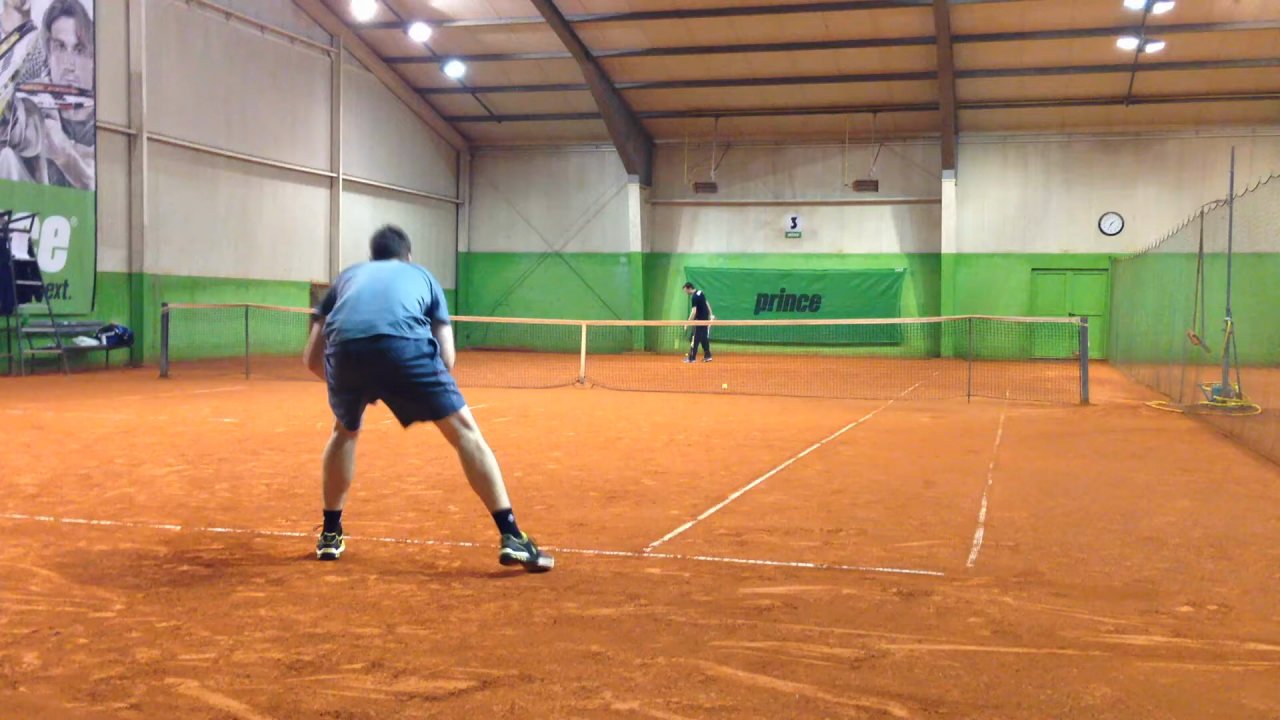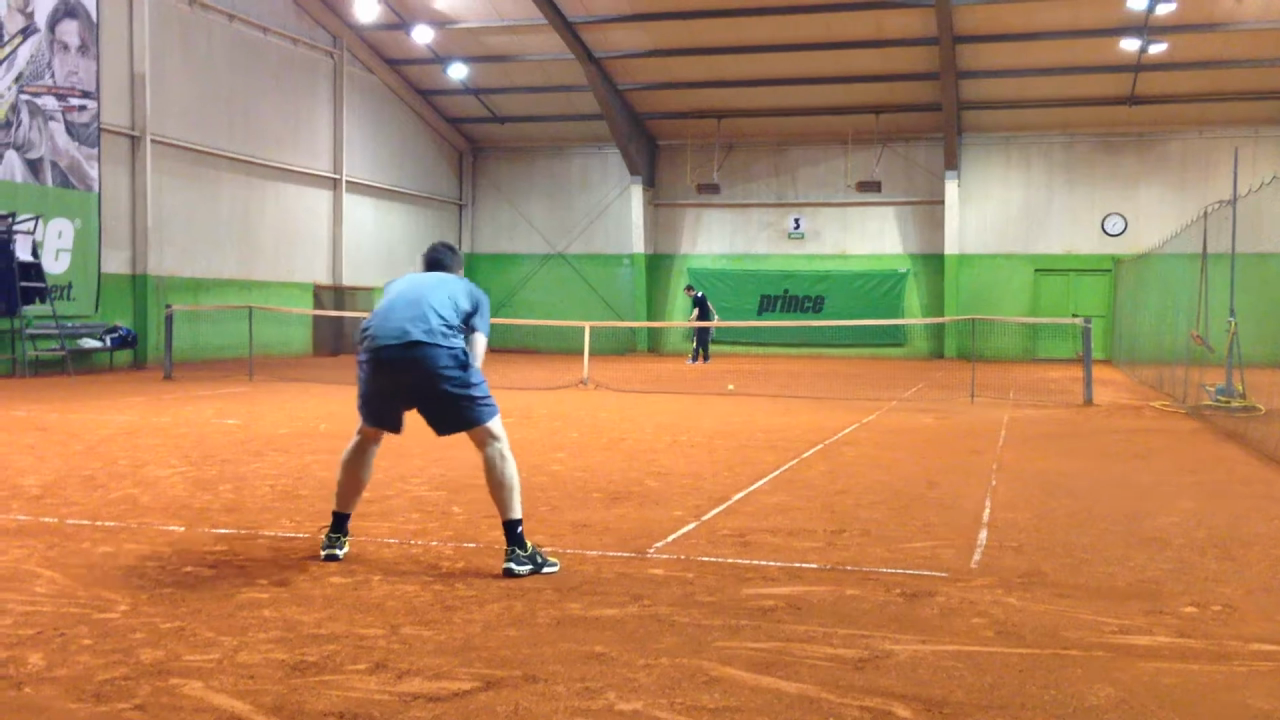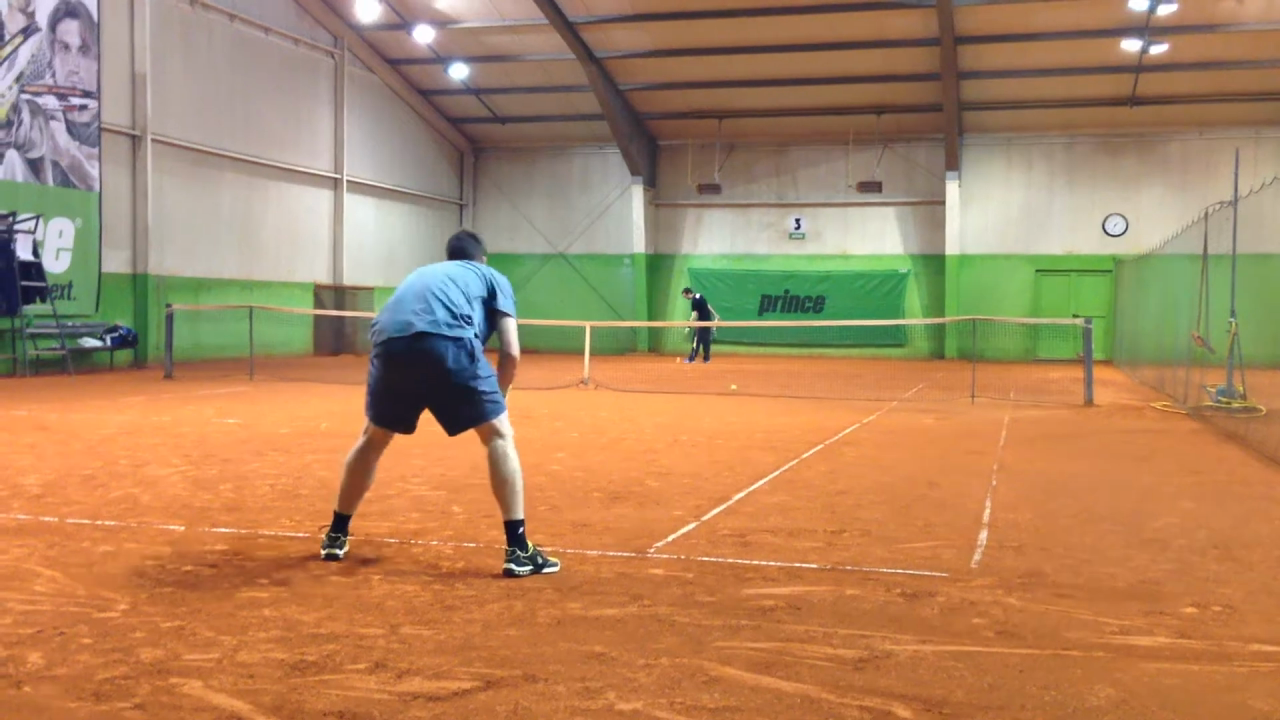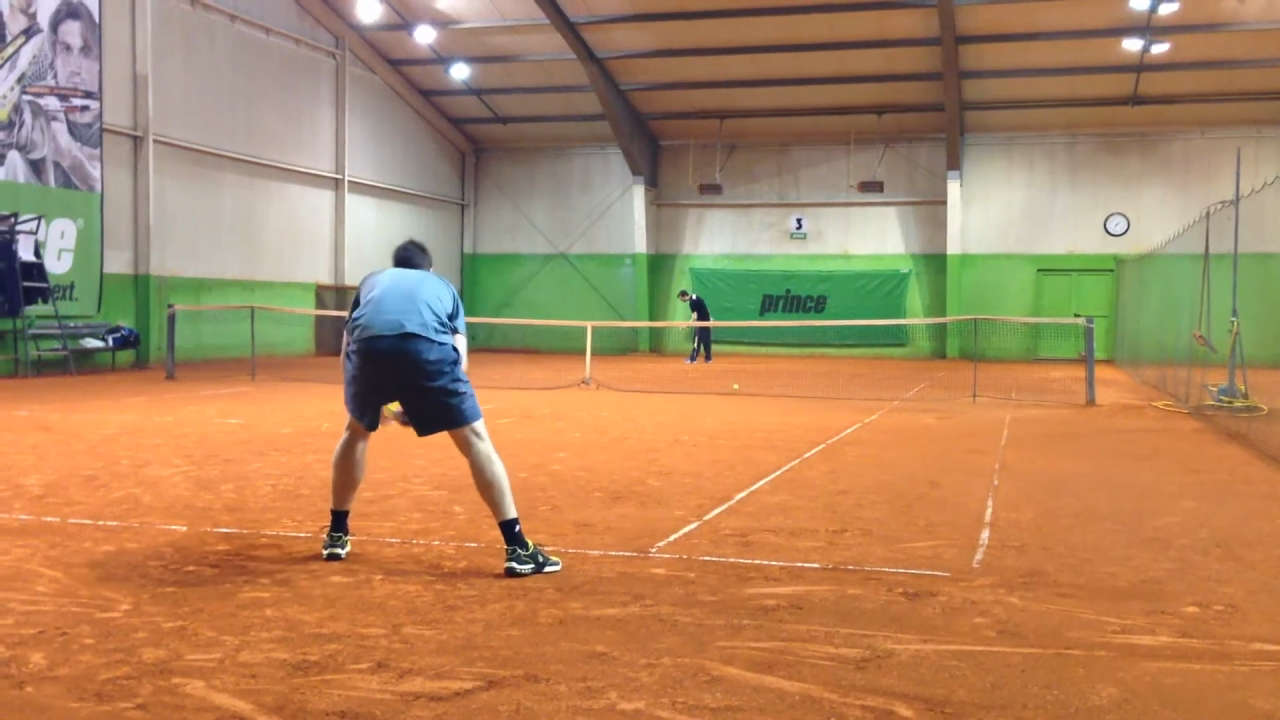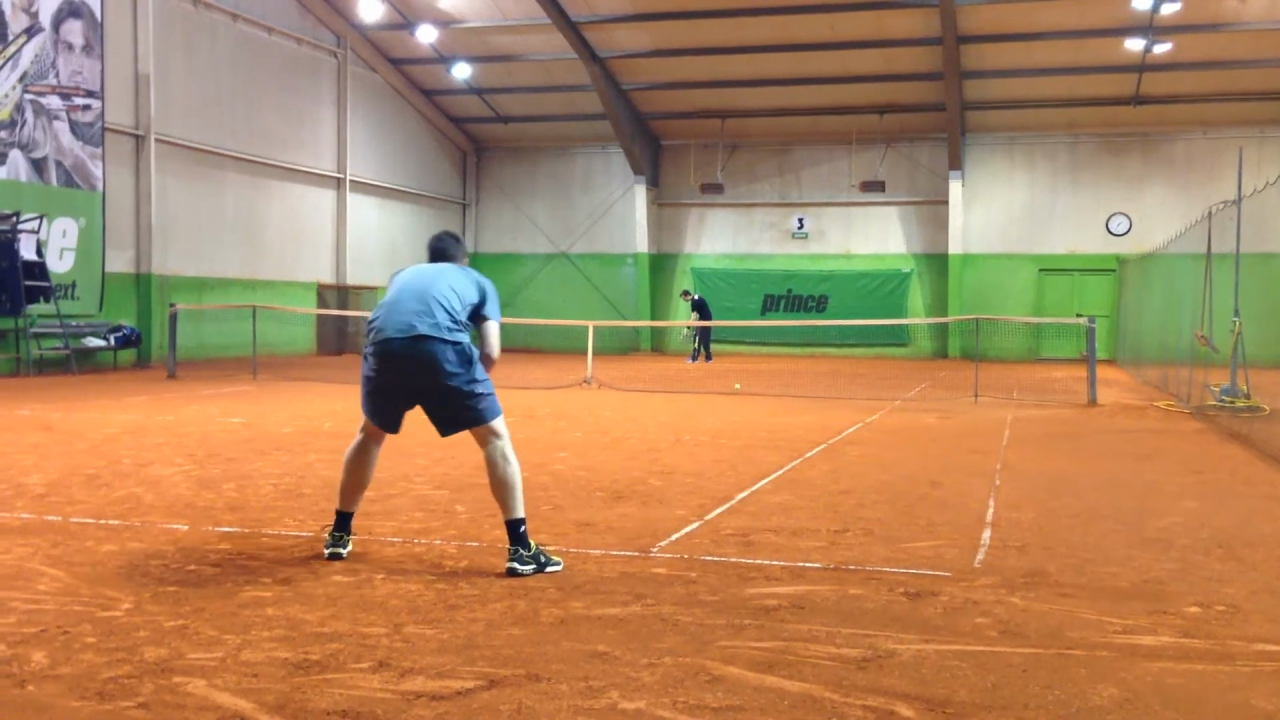
dt=0.4s
person 1, frame 1
left shoulder: (347, 276)
right shoulder: (422, 276)
left elbow: (313, 358)
right elbow: (447, 357)
left wrist: (355, 386)
right wrist: (411, 398)
left hip: (345, 346)
right hip: (404, 344)
left knee: (344, 432)
right knee: (465, 431)
left ankle: (330, 534)
right ankle: (511, 537)
person 1, frame 2
left shoulder: (396, 284)
right shoulder: (472, 291)
right elbow: (474, 361)
right wrist: (459, 398)
left hip: (378, 349)
right hip: (437, 351)
left knee: (367, 437)
right knee: (493, 438)
left ankle: (336, 535)
right ankle: (517, 550)
person 1, frame 3
left shoulder: (419, 274)
right shoulder: (492, 277)
right elbow: (510, 352)
right wrist: (496, 396)
left hip: (390, 344)
right hip: (447, 343)
left knee: (375, 438)
right knee: (499, 436)
left ankle: (336, 535)
right ankle: (518, 550)
person 1, frame 4
left shoulder: (372, 280)
right shoulder: (443, 287)
left elbow: (345, 351)
right elbow: (459, 363)
left wrist: (376, 394)
right wrist: (416, 408)
left hip: (369, 344)
right hip: (427, 346)
left knee: (356, 432)
right knee: (475, 440)
left ankle: (336, 534)
right ankle: (518, 548)
person 1, frame 5
left shoulder: (404, 274)
right shoulder: (476, 279)
right elbow: (491, 352)
right wrist: (475, 392)
left hip: (384, 344)
right hip: (443, 345)
left knee: (370, 434)
right knee: (495, 435)
left ankle: (339, 533)
right ankle: (520, 549)
